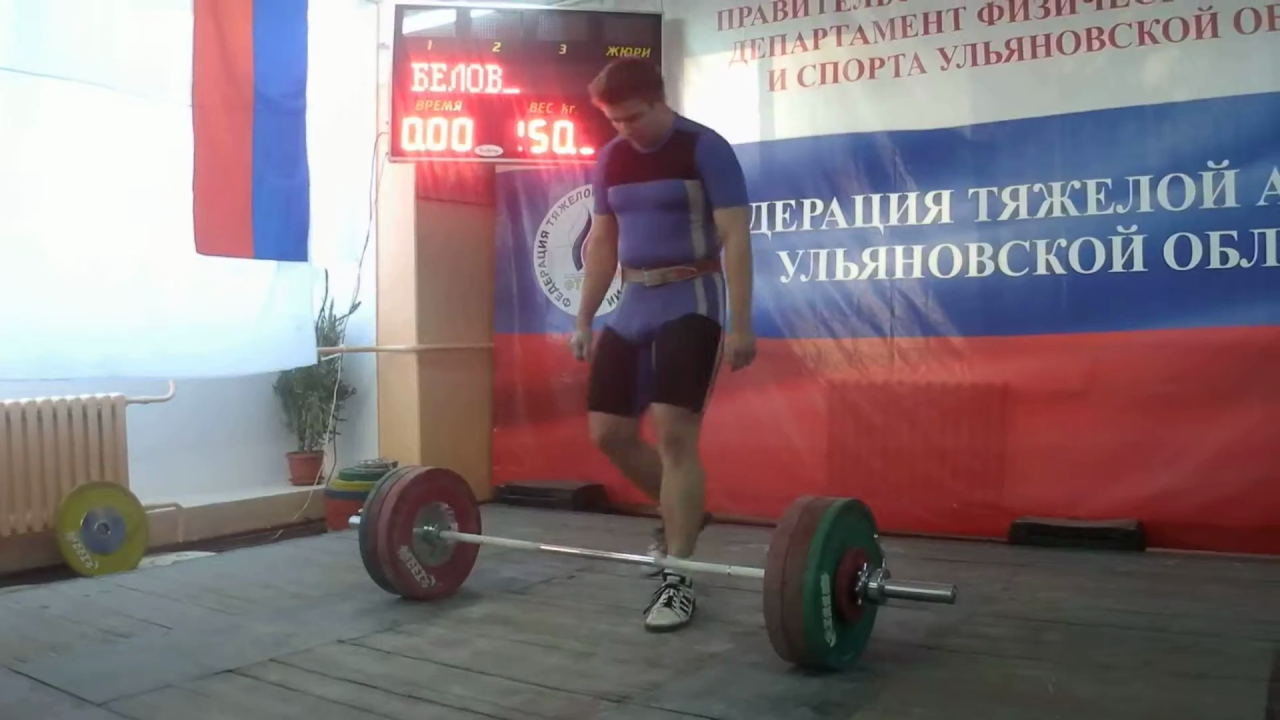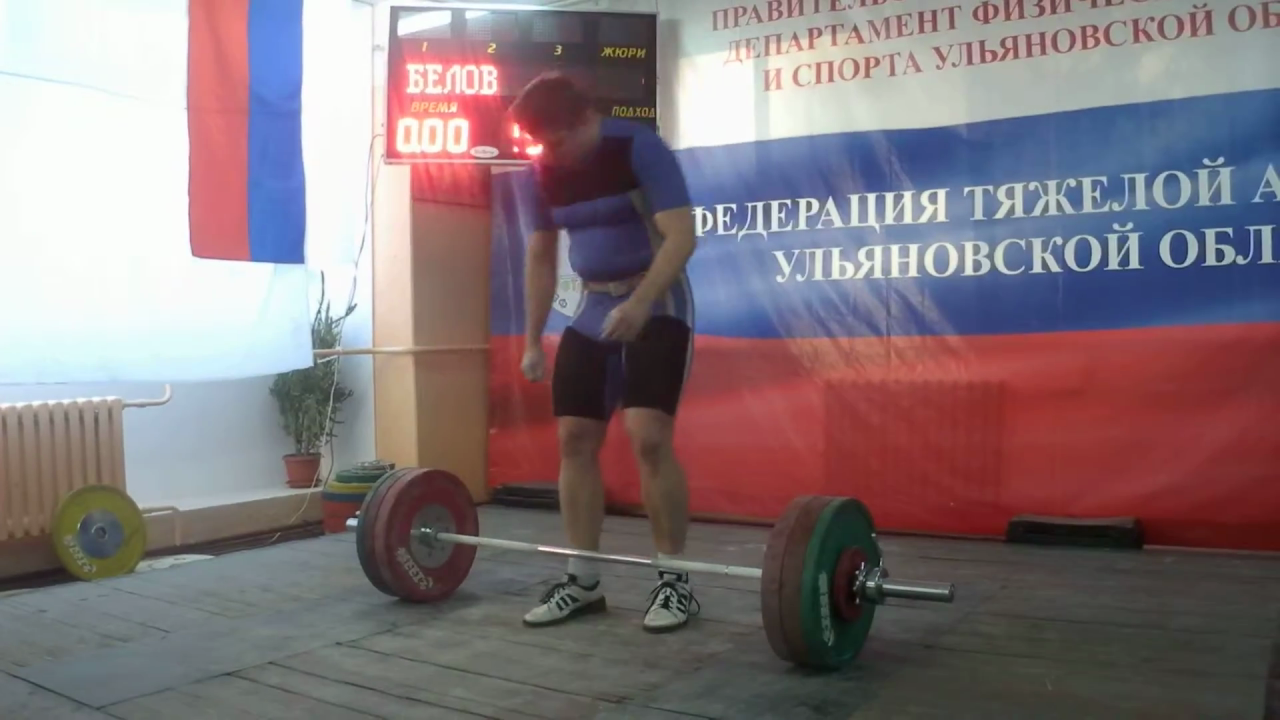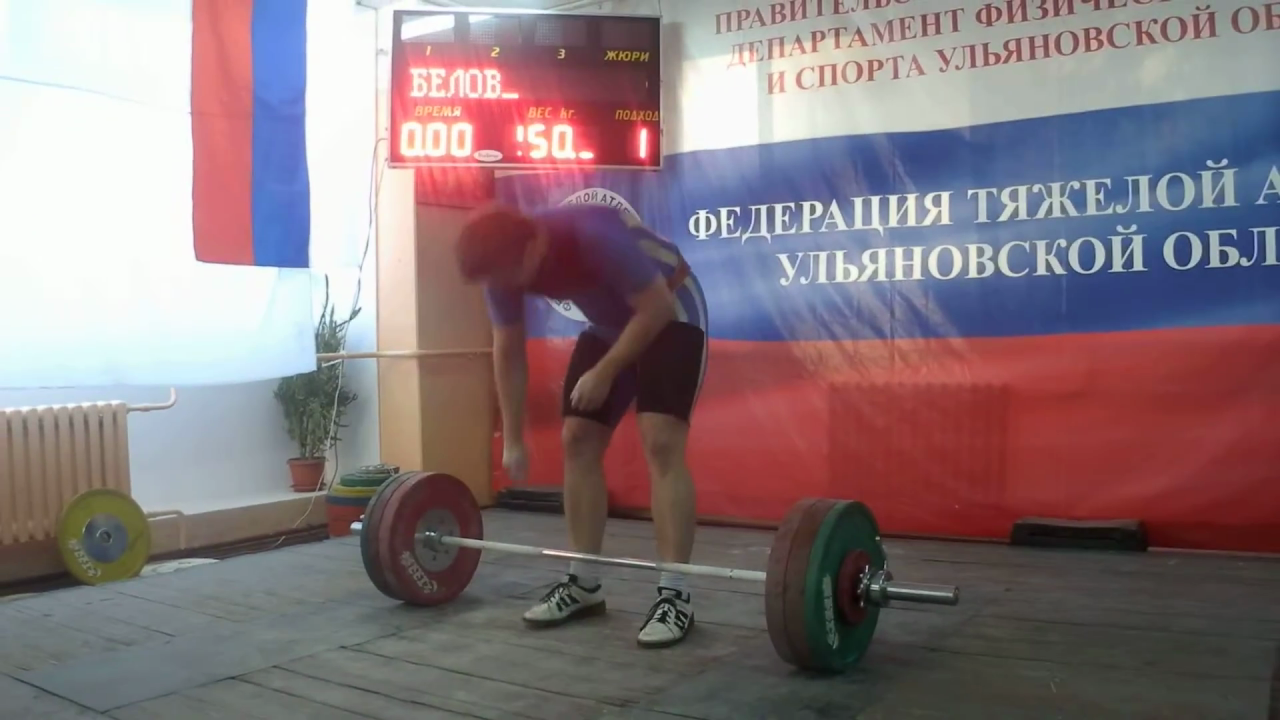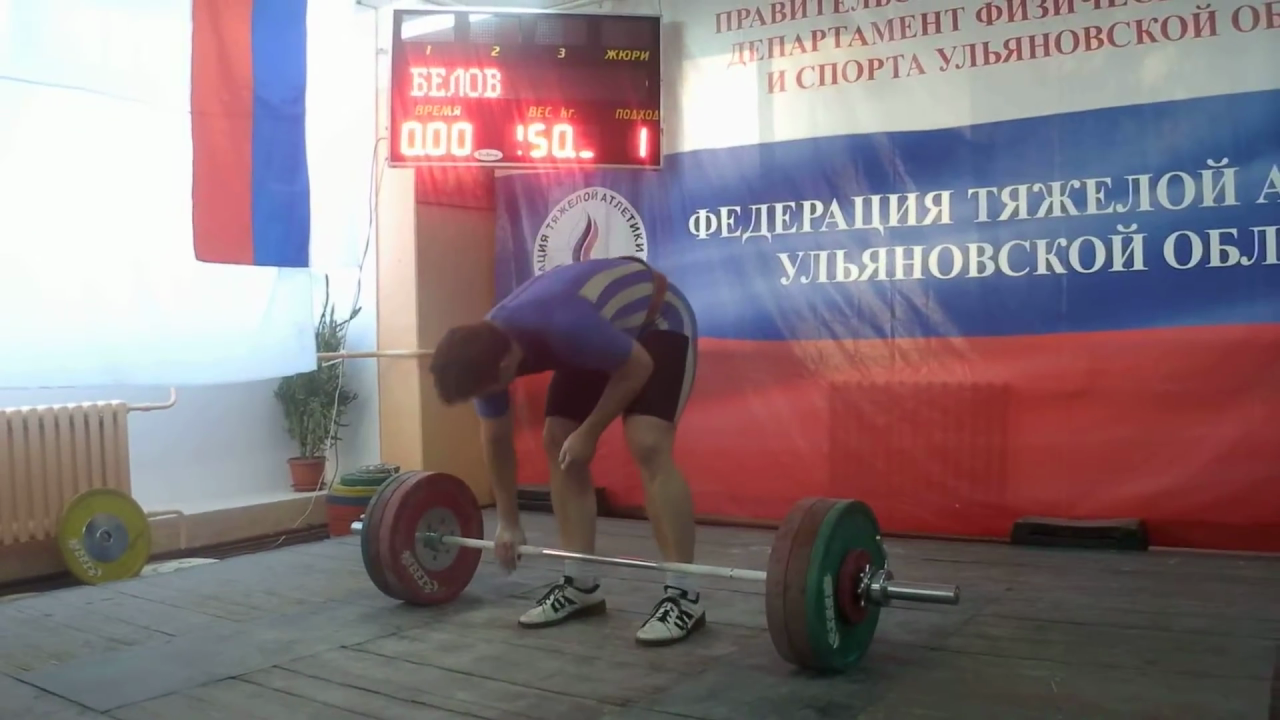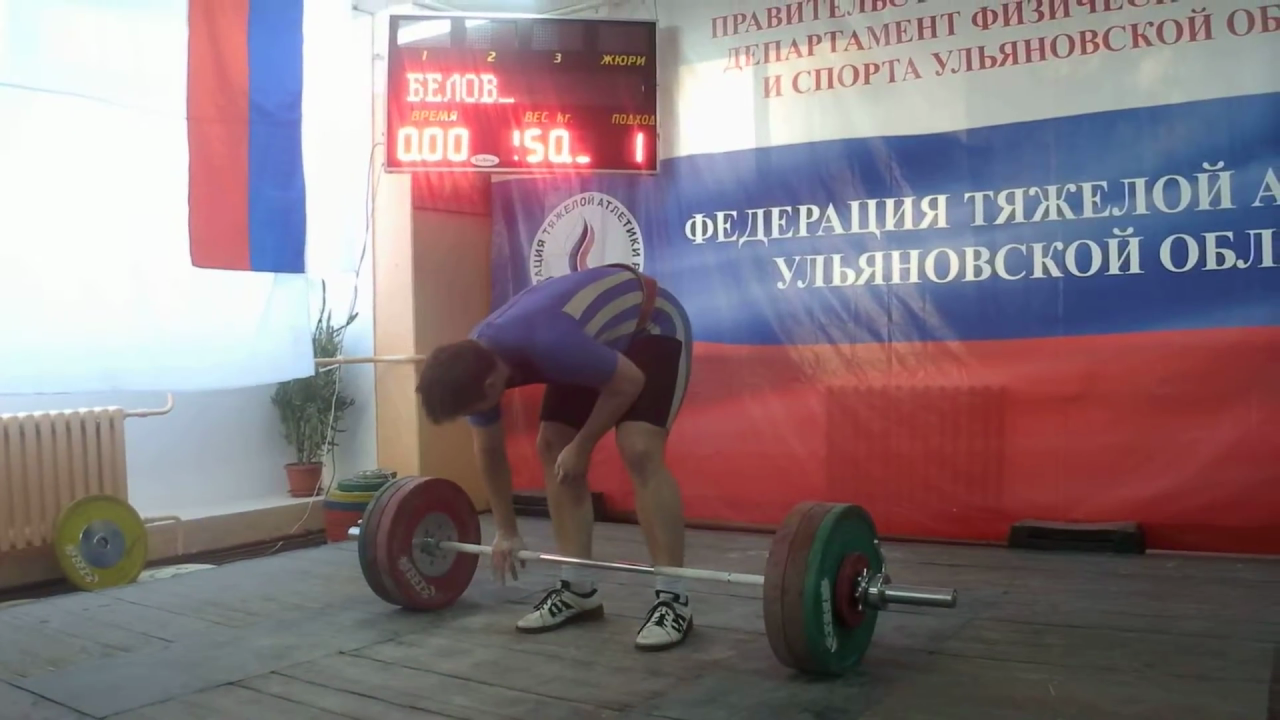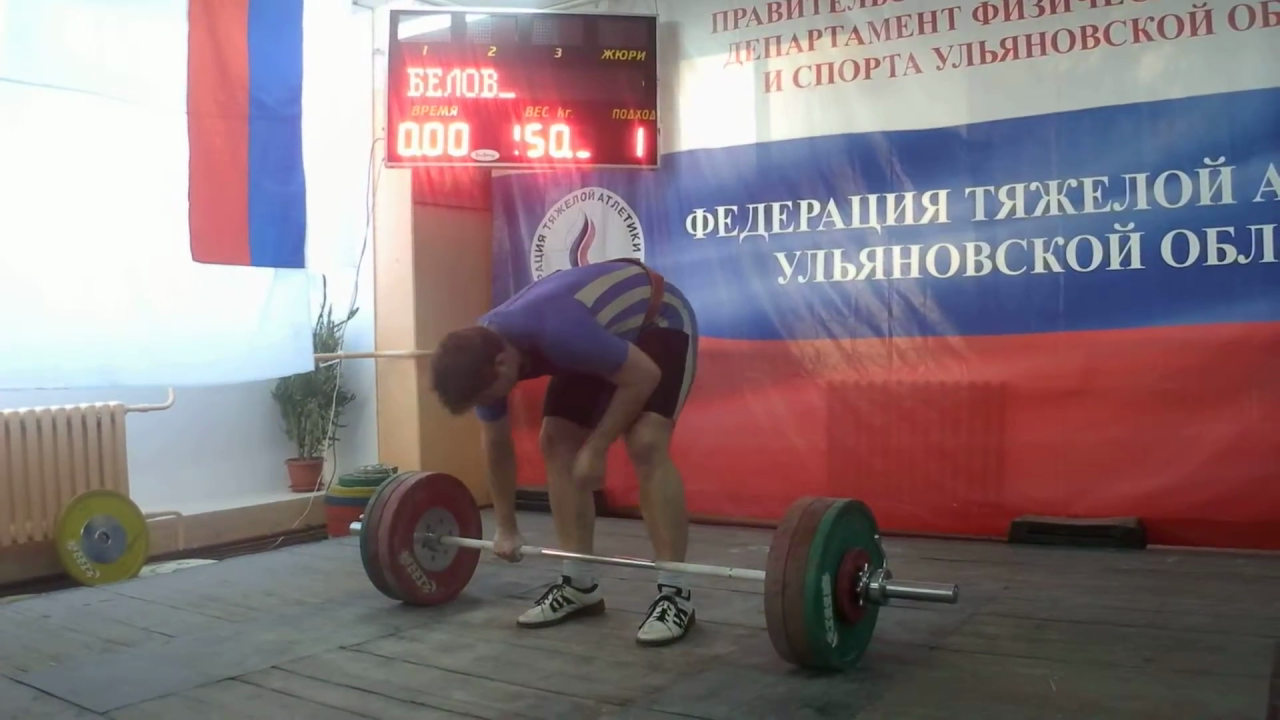
dt=0.4s
person 1, frame 1
left shoulder: (705, 149)
right shoulder: (611, 160)
left elbow: (735, 238)
right elbow: (602, 243)
left wrist: (740, 323)
right wrist: (583, 319)
left hip: (690, 302)
right hip: (631, 304)
left knee: (674, 434)
right knee: (607, 432)
left ankle: (678, 578)
right ankle: (676, 514)
person 1, frame 2
left shoulder: (640, 150)
right shoulder: (543, 174)
left elbow: (681, 237)
right elbow: (539, 259)
left wrist: (638, 304)
right wrist: (532, 340)
left hip: (655, 307)
right hip: (592, 310)
left knee: (648, 440)
right knee: (574, 440)
left ankle: (674, 579)
right ankle: (583, 580)
person 1, frame 3
left shoulder: (594, 235)
right shoulder: (505, 267)
left elbow: (655, 306)
right elbow: (508, 353)
left wrist: (604, 374)
right wrist: (513, 440)
left hip: (669, 313)
right hip: (608, 325)
left knee: (660, 442)
right knee: (578, 442)
left ankle: (675, 594)
right ankle: (583, 582)
person 1, frame 4
left shoulder: (564, 327)
right shoulder: (487, 349)
left elbow: (637, 367)
right elbow: (497, 439)
left wrist: (589, 433)
right wrist: (508, 523)
left hip: (658, 319)
right hip: (604, 333)
left knee: (646, 444)
right knee: (556, 443)
left ankle: (683, 595)
right ankle: (581, 584)
person 1, frame 5
left shoulder: (549, 344)
right shoulder: (476, 363)
left elbow: (629, 382)
right elbow: (490, 449)
left wrist: (582, 447)
right wrist: (506, 531)
left hip: (653, 324)
right hip: (598, 334)
left knee: (639, 451)
right knee: (551, 448)
left ankle: (673, 600)
right ankle: (578, 589)
person 1, frame 6
left shoulder: (560, 332)
right shoulder: (484, 350)
left elbow: (643, 376)
right elbow: (497, 443)
left wrist: (597, 448)
right wrist: (506, 527)
left hip: (660, 320)
right hip: (606, 331)
left knee: (645, 445)
right knee: (555, 444)
left ankle: (675, 594)
right ankle: (579, 584)
